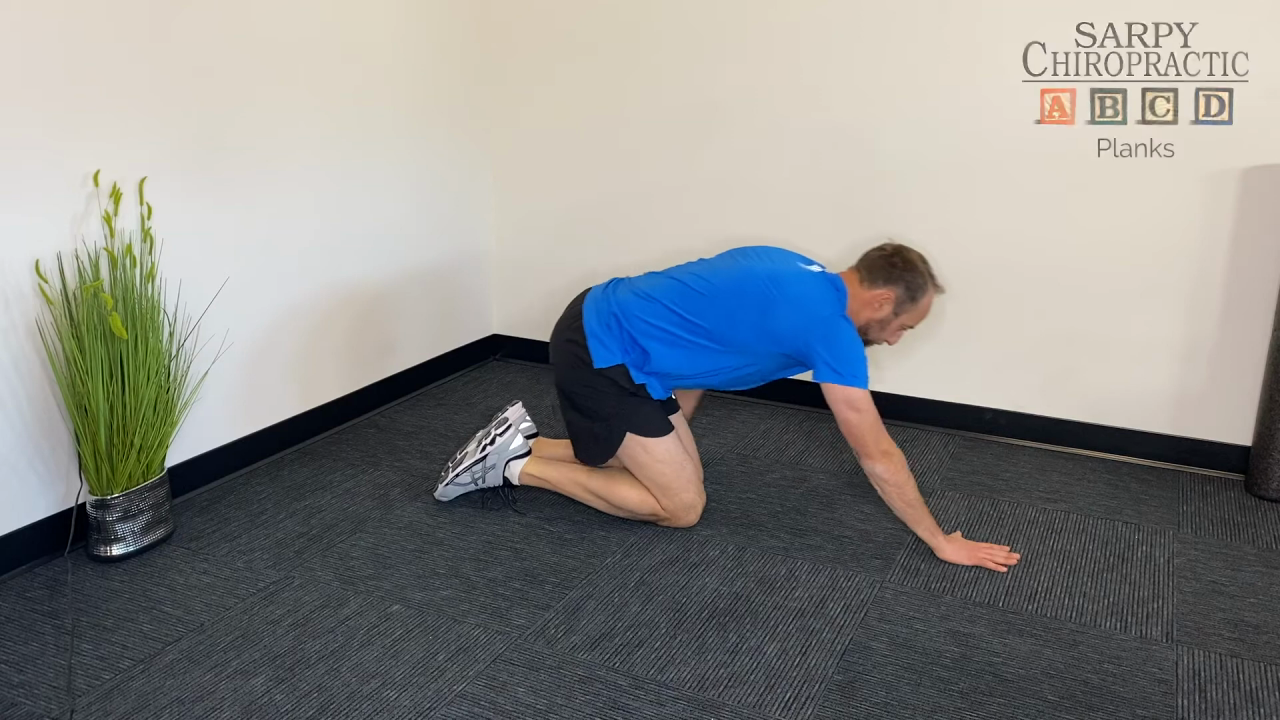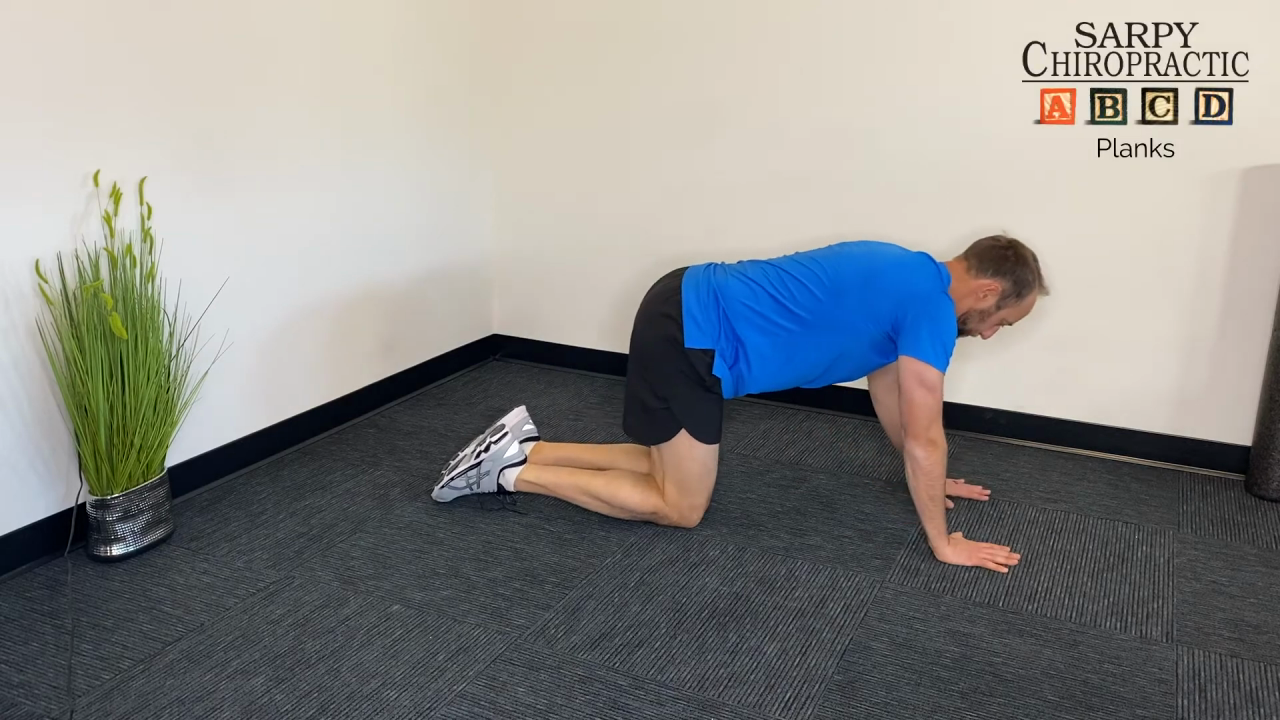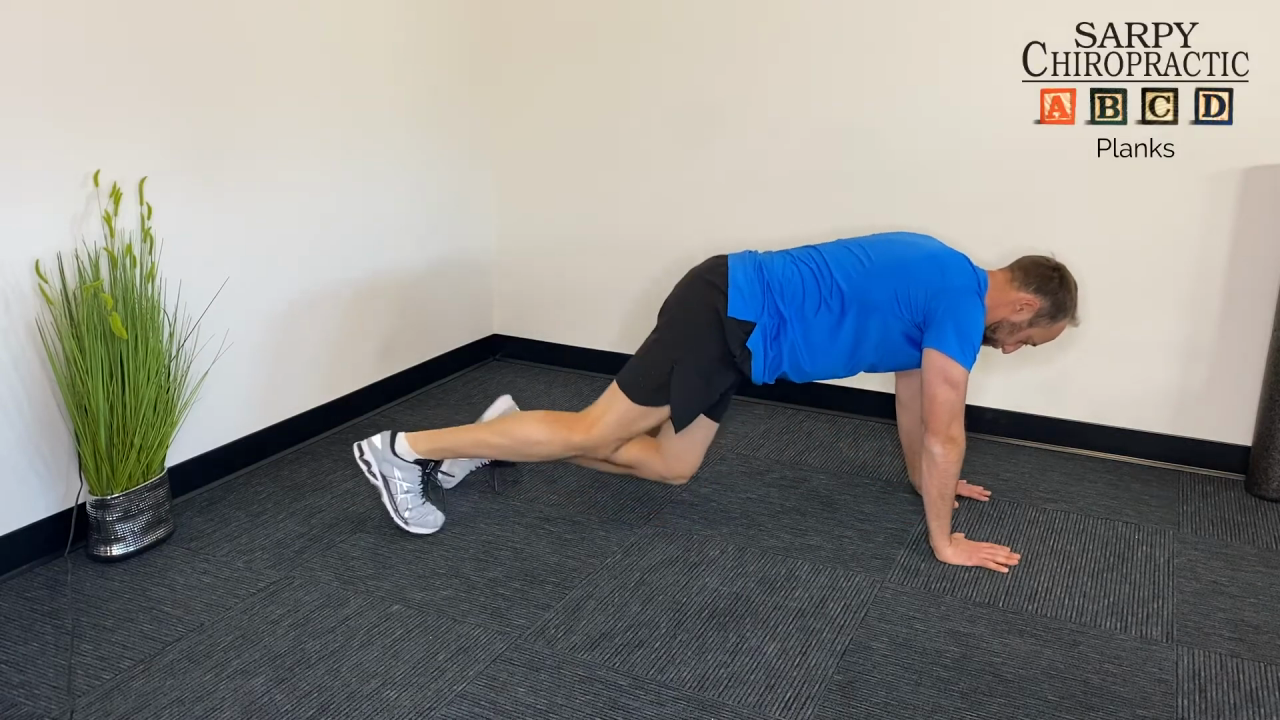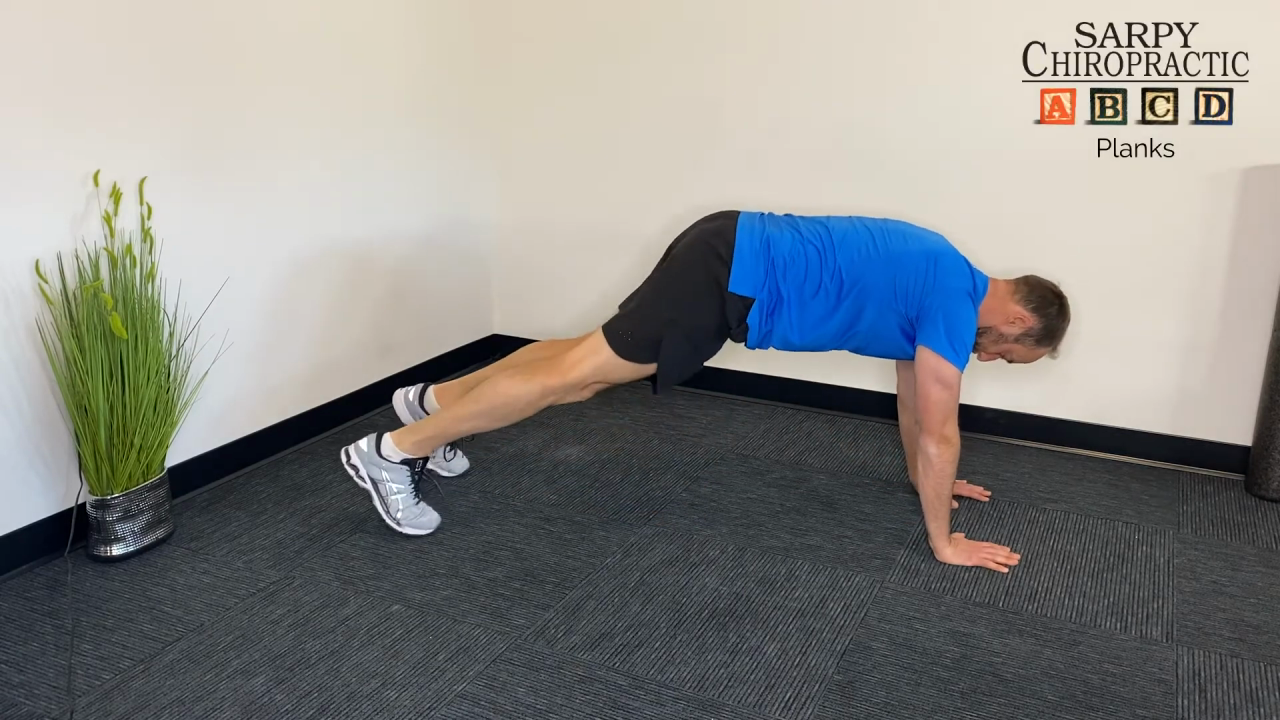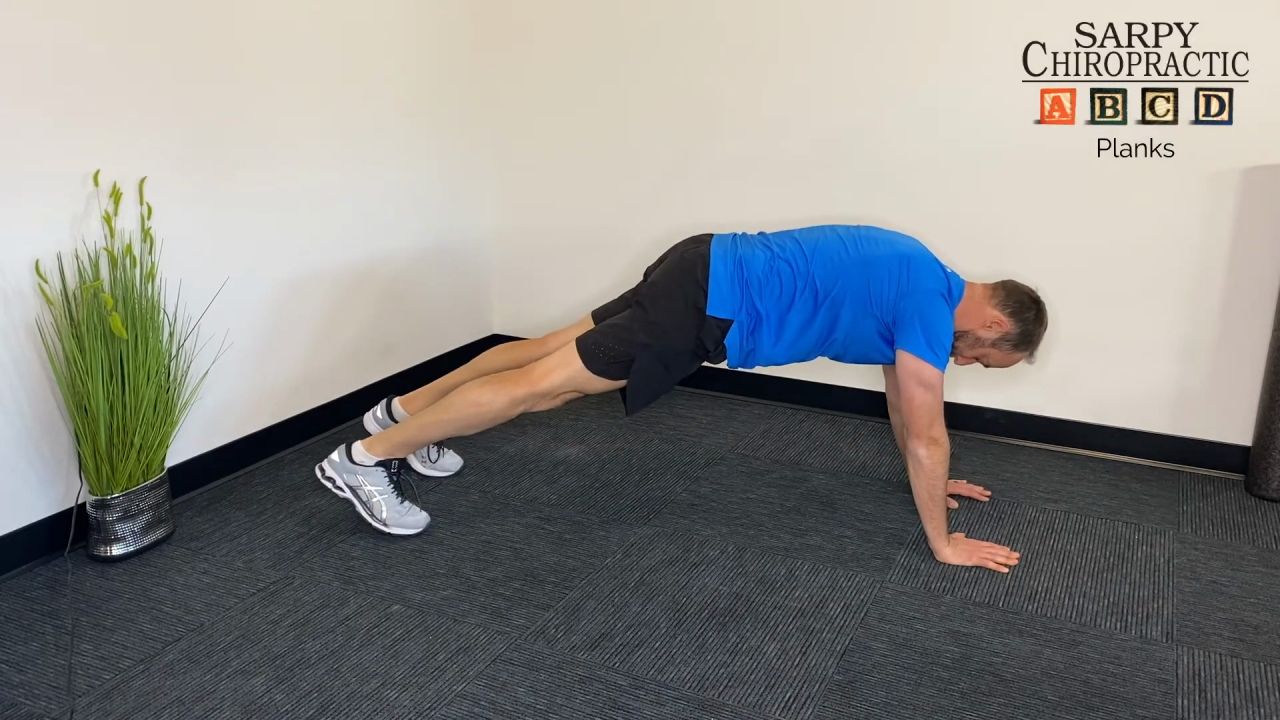
dt=1s
person 1, frame 1
left shoulder: (798, 273)
right shoulder: (826, 320)
right elbow: (876, 454)
left wrist: (673, 427)
right wrist: (941, 542)
left hip: (603, 332)
right hip: (601, 354)
left knee: (672, 472)
right knee: (682, 506)
left ankle: (527, 441)
right ankle: (518, 465)
person 1, frame 2
left shoulder: (905, 280)
right shoulder: (932, 304)
left elbow: (886, 386)
right elbow: (925, 437)
left wrist: (928, 476)
right wrist: (942, 542)
left hip: (684, 313)
right hip: (688, 336)
left knee: (675, 468)
right knee: (681, 508)
left ankle: (527, 447)
right ankle: (514, 472)
person 1, frame 3
left shoulder: (938, 284)
right shoulder: (961, 300)
left elbow: (910, 396)
right elbow: (944, 433)
left wrist: (924, 479)
right wrist: (945, 540)
left hip: (730, 314)
right hip: (728, 317)
left knee: (673, 466)
right knee: (596, 433)
left ankle: (507, 433)
right ankle: (407, 450)
person 1, frame 4
left shoulder: (936, 287)
right shoulder: (954, 300)
left elbow: (912, 398)
right elbow: (939, 432)
left wrist: (924, 478)
right wrist: (943, 540)
left hip: (732, 255)
right hip: (733, 275)
left knee: (588, 355)
right knee: (578, 373)
left ankle: (431, 401)
right ankle: (395, 451)
person 1, frame 5
left shoulder: (915, 285)
right shoulder: (929, 305)
left elbow: (900, 399)
right elbow: (927, 434)
left wrist: (928, 478)
right wrist: (944, 542)
left hip: (709, 277)
right hip: (713, 307)
left knee: (560, 348)
right knee: (548, 382)
left ankle: (404, 410)
right ankle: (367, 456)
